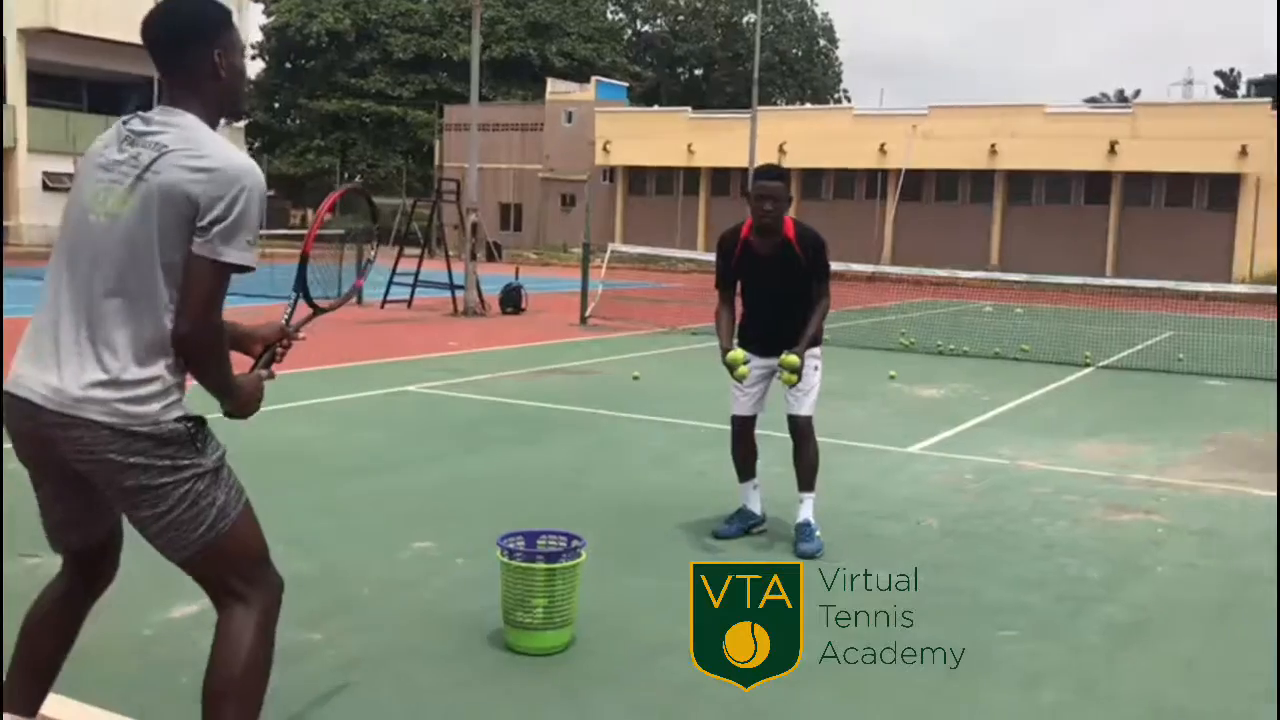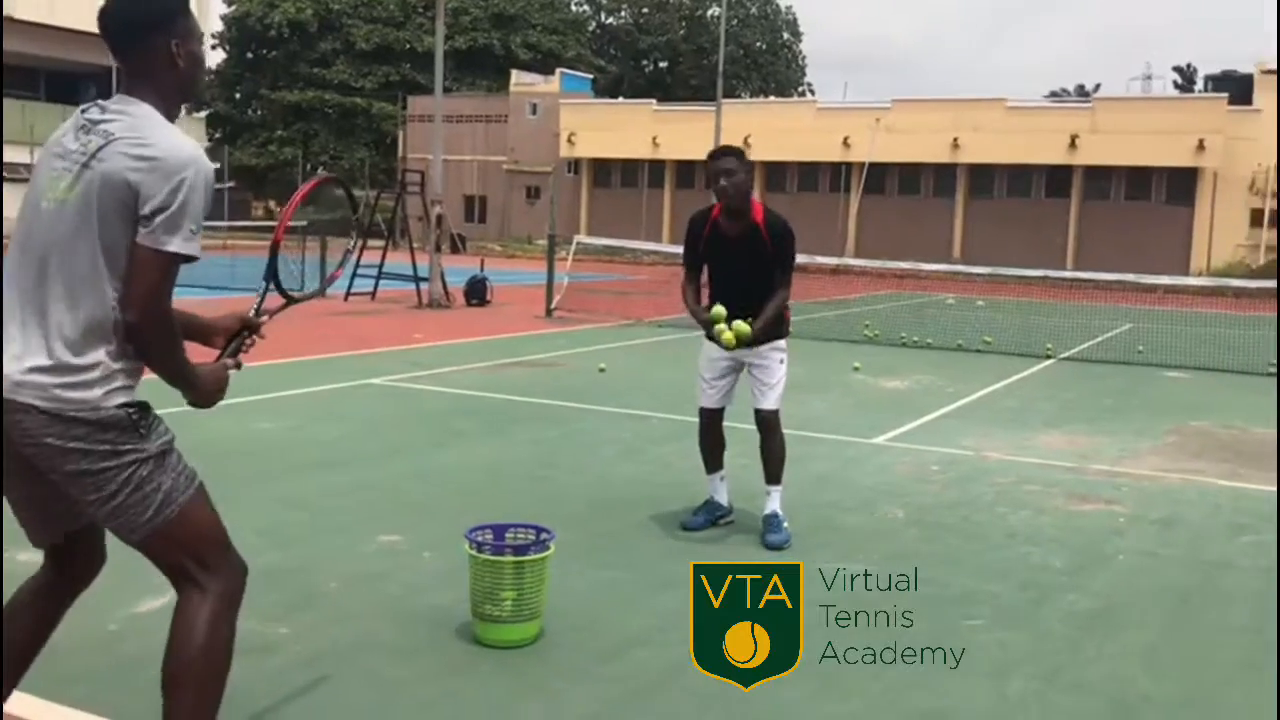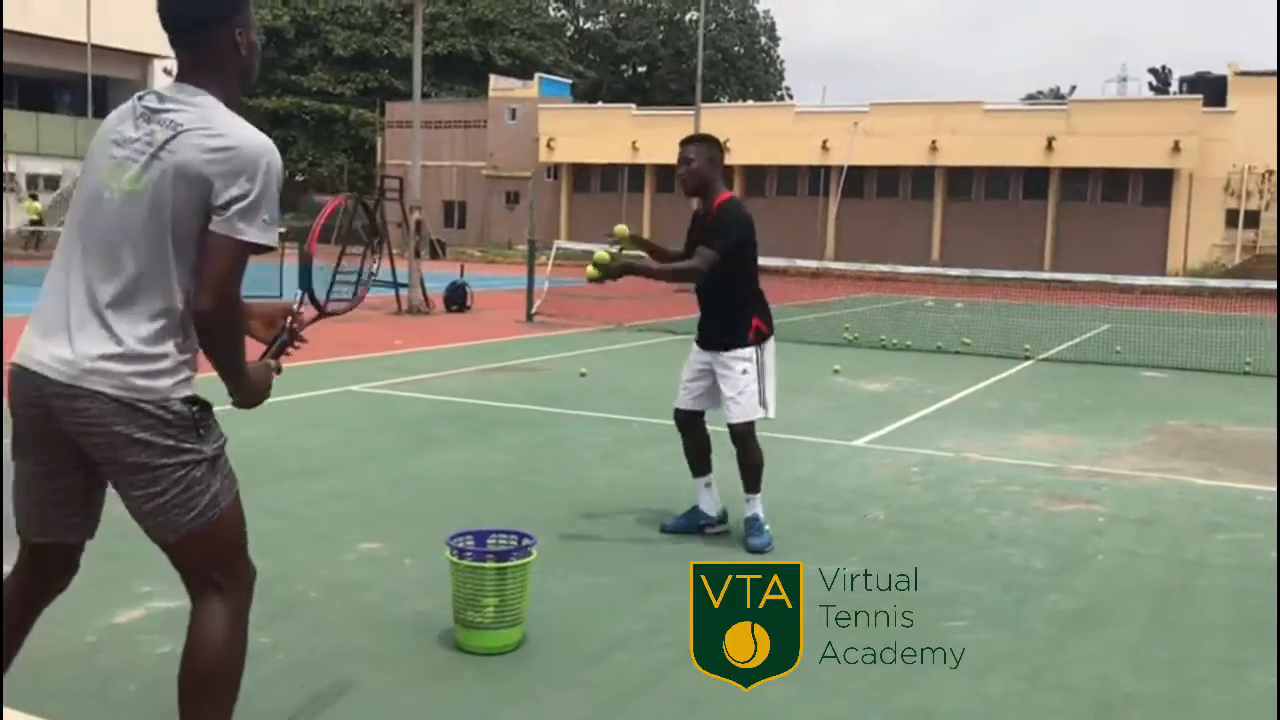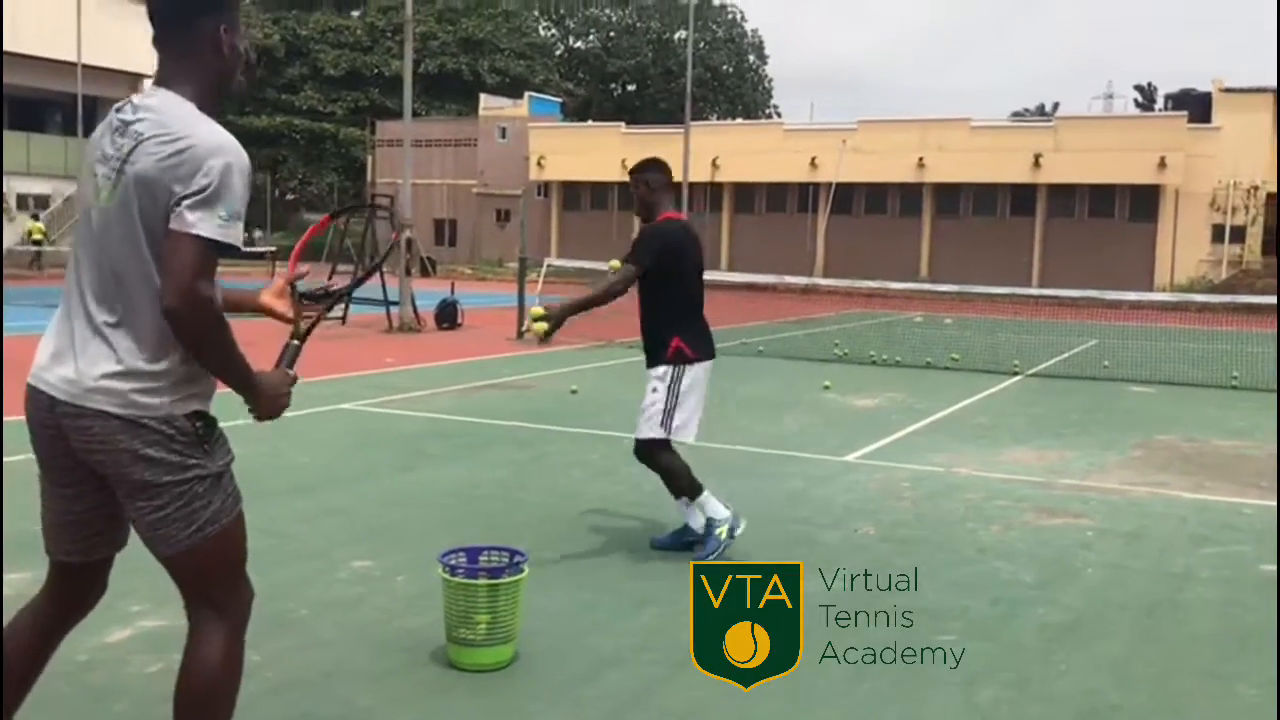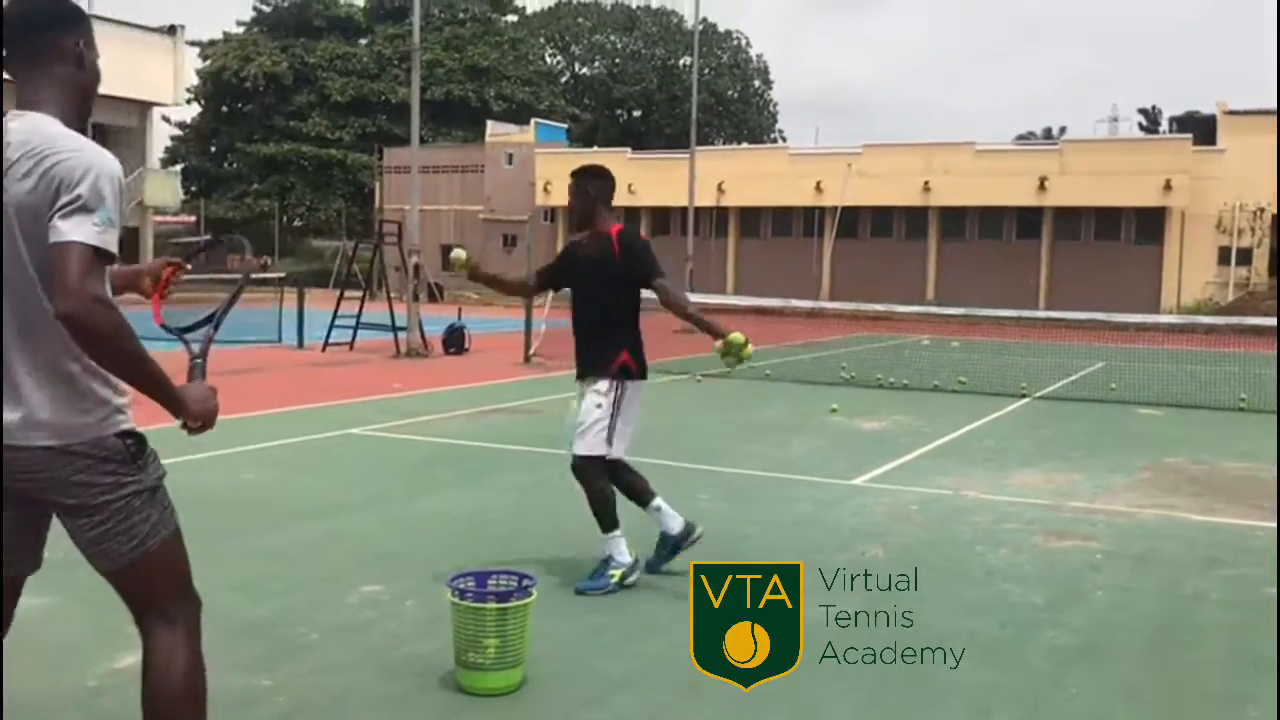
dt=0.5s
person 1, frame 1
left shoulder: (112, 143)
right shoulder: (229, 170)
right elbow: (191, 325)
left wrist: (239, 336)
right wrist: (232, 391)
right hip: (126, 418)
left knee: (88, 566)
right knee: (251, 591)
person 1, frame 2
left shoulder: (74, 132)
right shoulder: (175, 159)
right elbow: (138, 317)
left wrist: (202, 326)
right wrist: (191, 380)
right hip: (80, 406)
left knee: (72, 560)
right knee: (213, 576)
person 1, frame 3
left shoulder: (124, 119)
right shoulder: (245, 150)
right elbow: (209, 300)
left wrist: (242, 316)
right wrist: (241, 376)
right hip: (133, 395)
right knee: (225, 584)
person 1, frame 4
left shoulder: (116, 127)
right shoulder: (211, 150)
right elbow: (179, 302)
left wrist: (254, 300)
right wrist: (252, 385)
left hip: (58, 396)
right hip: (144, 415)
left knee: (69, 590)
right knee: (222, 605)
person 1, frame 5
right shoulder: (84, 162)
right elbow: (77, 307)
left wrist: (121, 277)
right wrist: (177, 397)
right hip: (79, 439)
right knee: (171, 616)
person 2, frame 1
left shoulder: (808, 242)
right shoulder: (731, 242)
left elbow: (822, 298)
right elbow: (726, 301)
left wrist: (803, 345)
right wrist: (726, 346)
left hip: (799, 345)
right hip: (752, 346)
left knee: (801, 425)
right knee: (741, 423)
left ankle: (806, 518)
right ankle: (751, 508)
person 2, frame 2
left shoulder: (775, 228)
right shoulder: (701, 224)
left elbow: (783, 289)
right elbow: (690, 280)
left wrist: (755, 328)
right wrist: (698, 310)
left hip: (766, 337)
right hip: (719, 336)
left knee: (767, 418)
right knee: (709, 415)
left ankle: (773, 510)
right ankle: (719, 501)
person 2, frame 3
left shoulder: (731, 215)
right shoulder: (702, 215)
left elbow: (698, 268)
right elbow: (687, 260)
left wrist: (632, 270)
right wrist: (645, 246)
left hip: (743, 340)
right hip: (708, 338)
left knee: (741, 429)
right knee: (687, 417)
left ankle: (755, 515)
right ankle: (709, 508)
person 2, frame 4
left shoulder: (657, 233)
right shoulder: (681, 233)
left elbow: (619, 285)
left wrist: (564, 311)
right wrist: (630, 268)
left hip: (680, 356)
right hip: (676, 353)
left knee: (651, 448)
right knee: (653, 443)
left ankle: (719, 517)
right ankle: (699, 525)
person 2, frame 5
left shoulder: (627, 244)
right shoulder: (576, 251)
left elbow: (666, 292)
right elbow: (530, 287)
left wrist: (713, 329)
right wrist: (483, 277)
left hip: (617, 372)
right hip: (593, 373)
left knee: (587, 463)
right knee: (607, 462)
left ankle: (621, 560)
right ankle: (674, 525)
